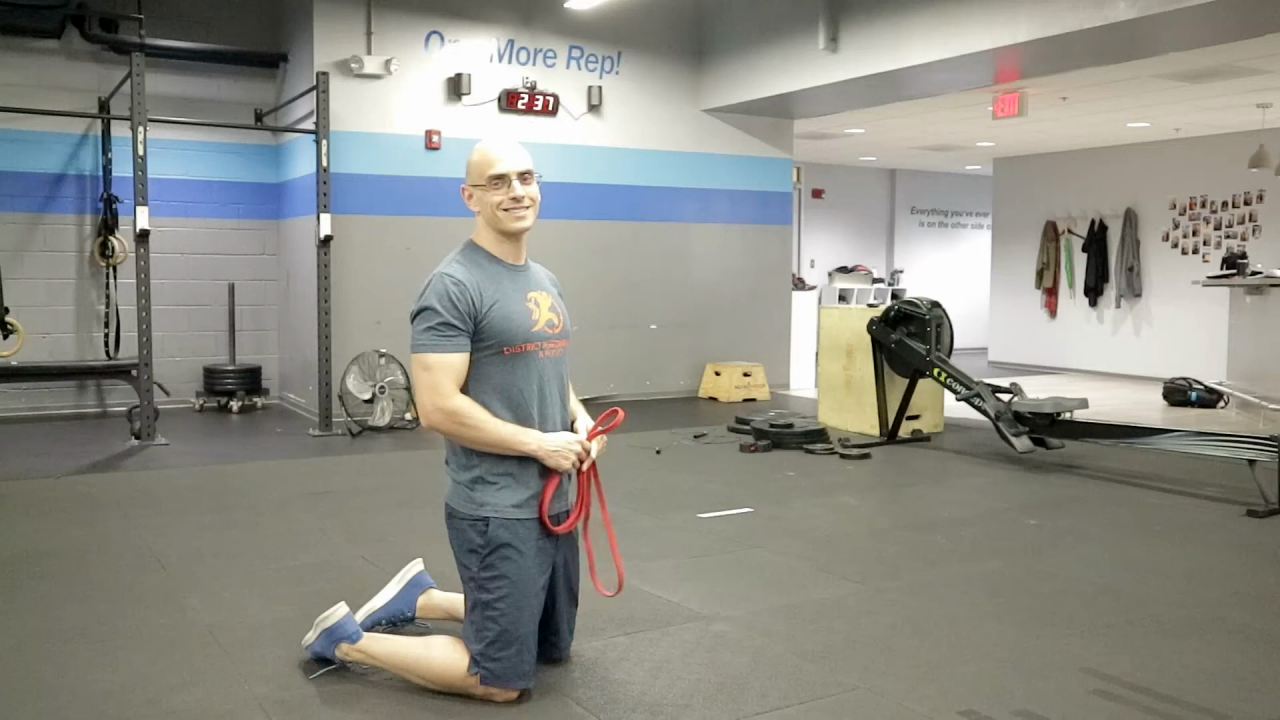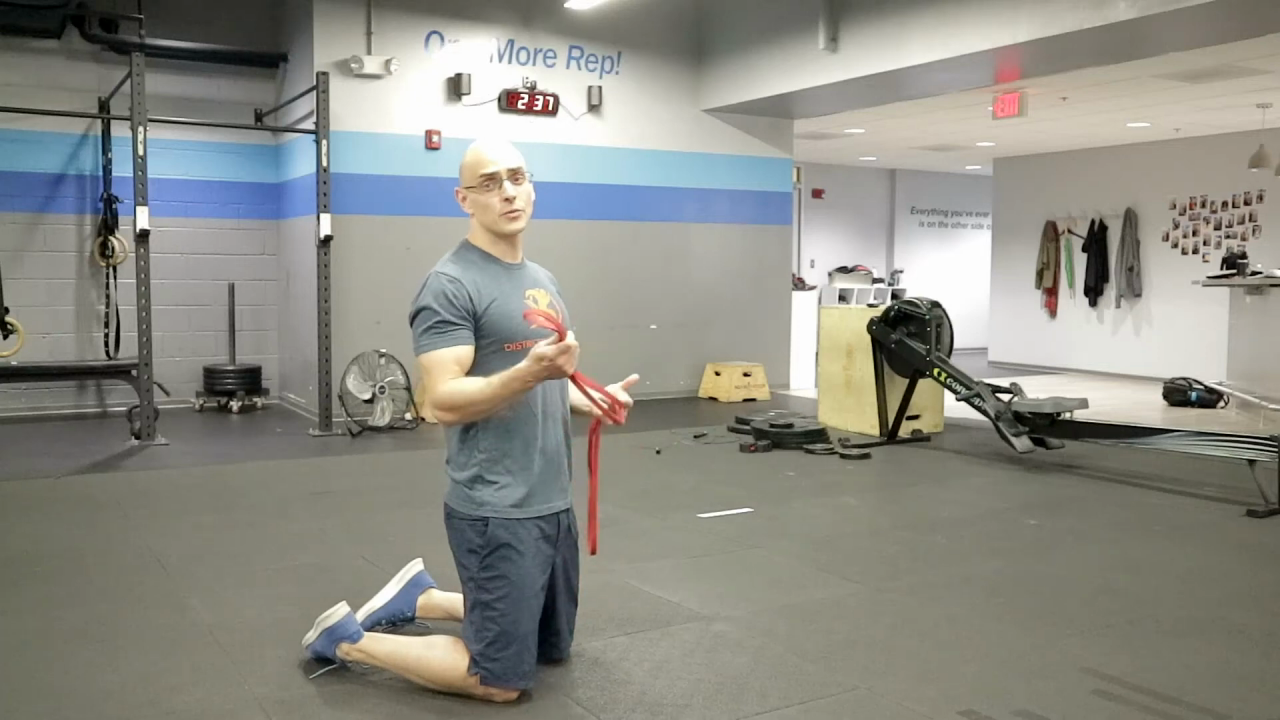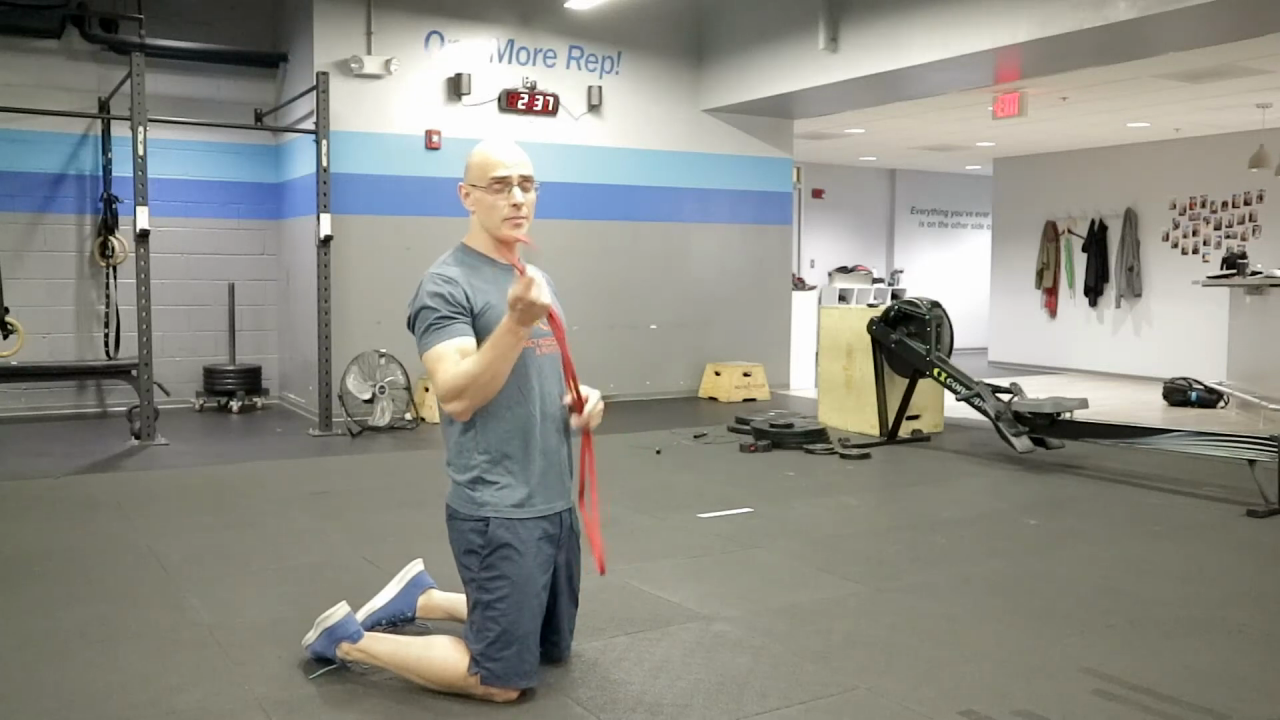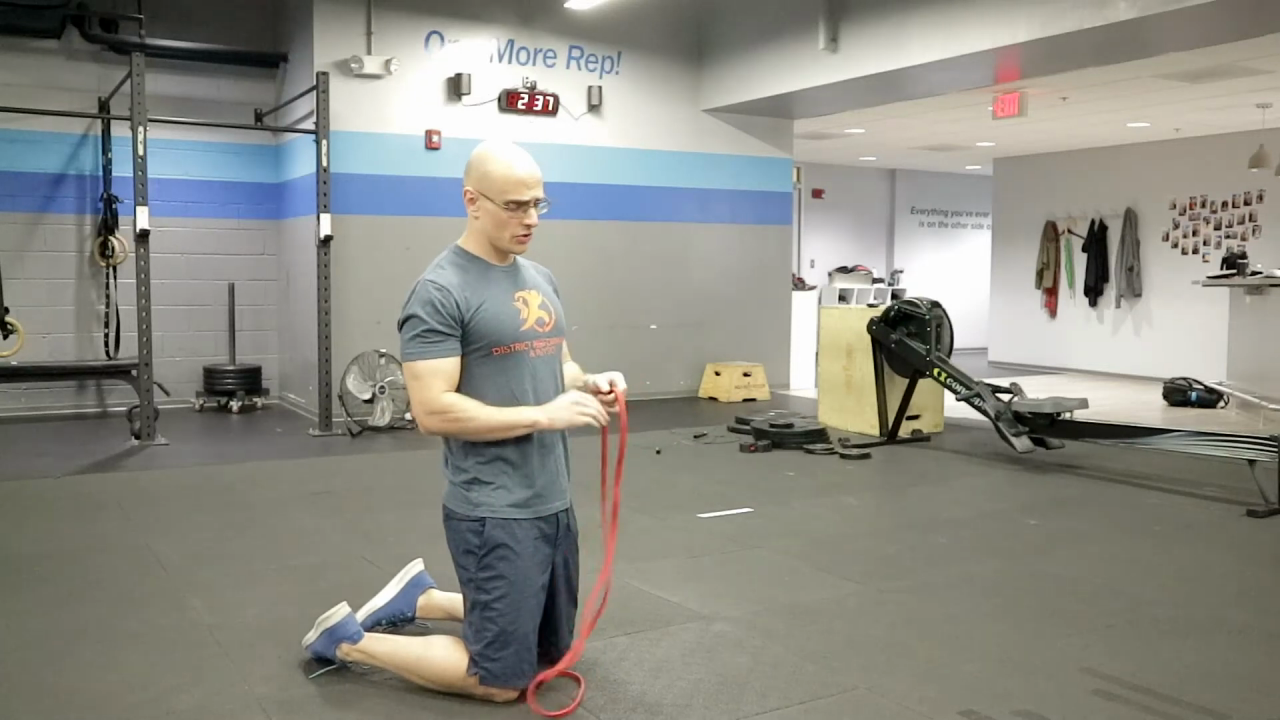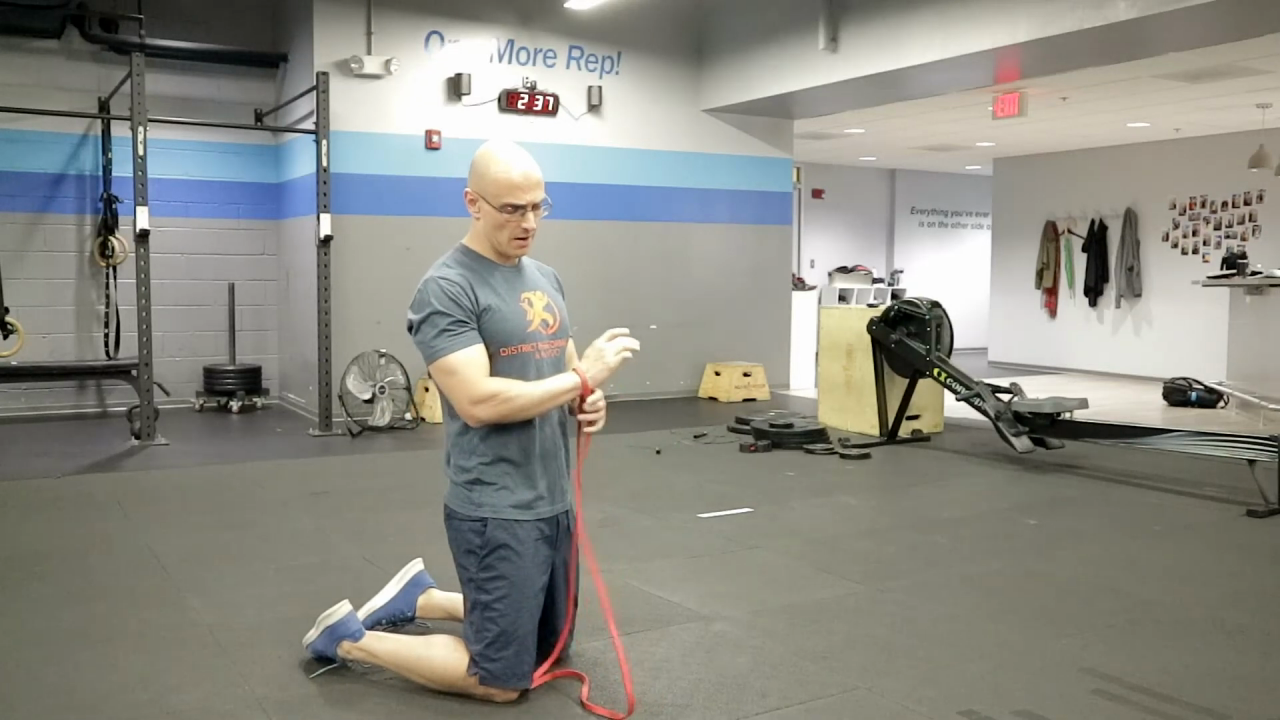
dt=1s
person 1, frame 1
left shoulder: (544, 281)
right shoulder: (453, 286)
right elbow: (438, 407)
left wrist: (579, 418)
right wrist: (538, 443)
left hip: (552, 501)
right hip: (496, 509)
left knee: (552, 647)
right knee: (501, 679)
left ankle: (421, 597)
right ankle: (347, 640)
person 1, frame 2
left shoulder: (542, 279)
right shoulder: (450, 284)
right elbow: (444, 399)
left wrist: (591, 398)
right wrist: (530, 373)
left hip: (552, 500)
right hip: (495, 509)
left knee: (551, 647)
right knee: (503, 679)
left ankle: (422, 597)
right ankle: (349, 640)
person 1, frame 3
left shoulder: (536, 278)
right shoulder: (447, 285)
right elbow: (455, 396)
left wrist: (579, 394)
right wrist: (516, 320)
left hip: (555, 500)
right hip: (497, 509)
left knee: (552, 648)
right knee: (503, 679)
left ankle: (422, 597)
right ankle: (350, 639)
person 1, frame 4
left shoulder: (540, 278)
right shoulder: (440, 292)
right elbow: (434, 412)
left wrist: (588, 382)
right wrist: (542, 415)
left hip: (551, 501)
right hip: (493, 511)
left knee: (550, 649)
right knee: (501, 678)
left ankle: (420, 597)
right ankle: (349, 640)
person 1, frame 5
left shoulder: (546, 278)
right shoulder: (447, 289)
right elbow: (478, 402)
left wrist: (587, 397)
right wrist: (581, 377)
left hip: (553, 501)
right hip: (495, 511)
left knee: (549, 649)
right knee: (503, 678)
left ankle: (422, 597)
right ankle: (351, 639)
